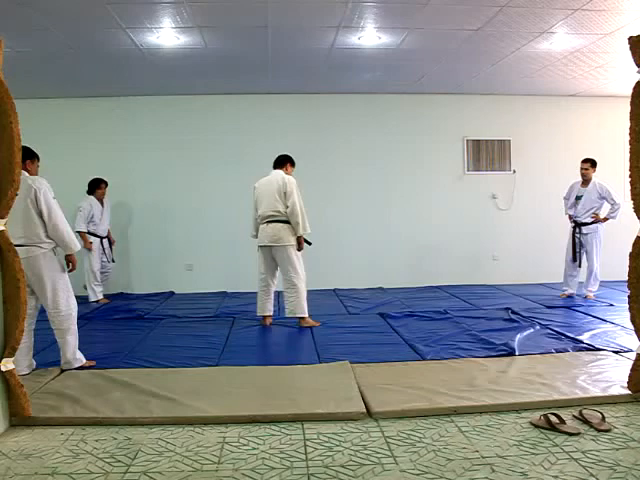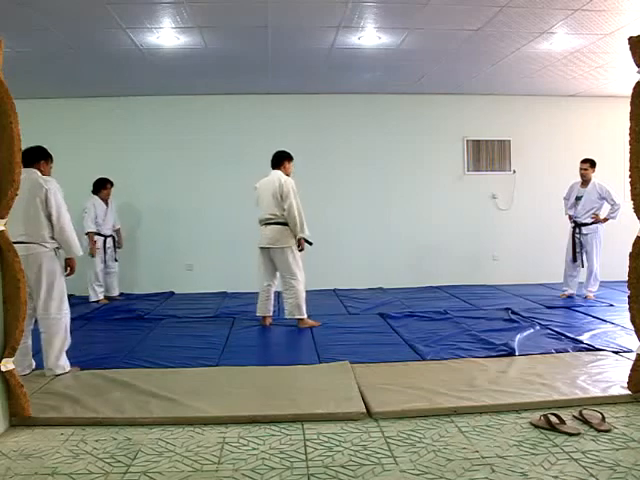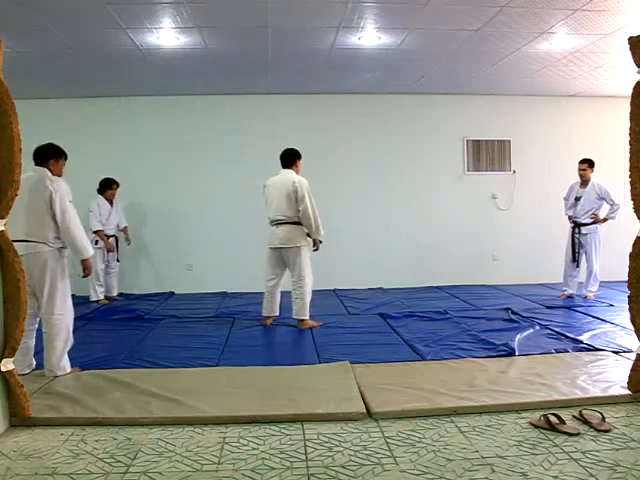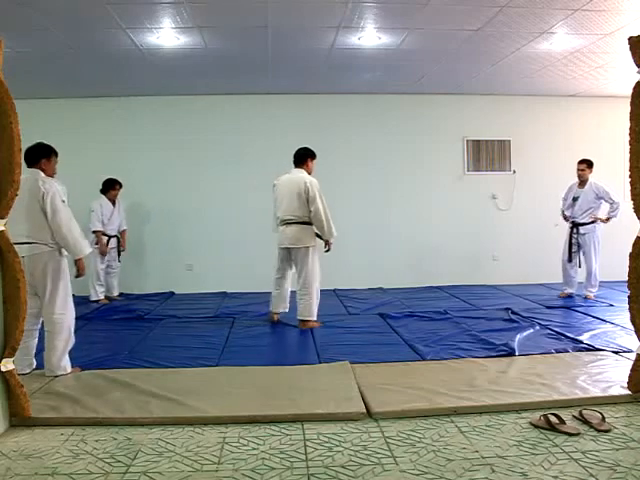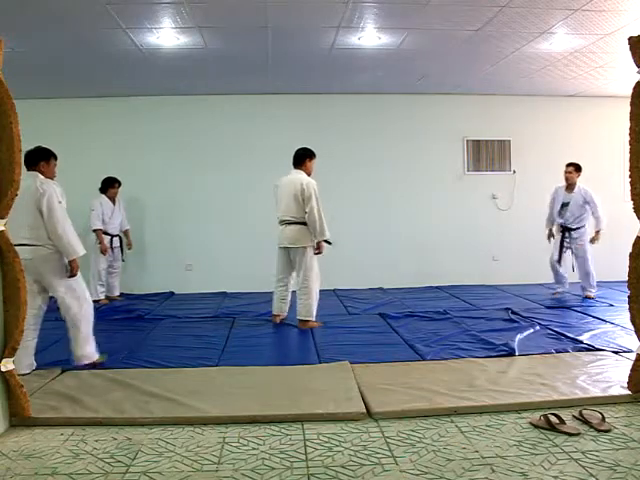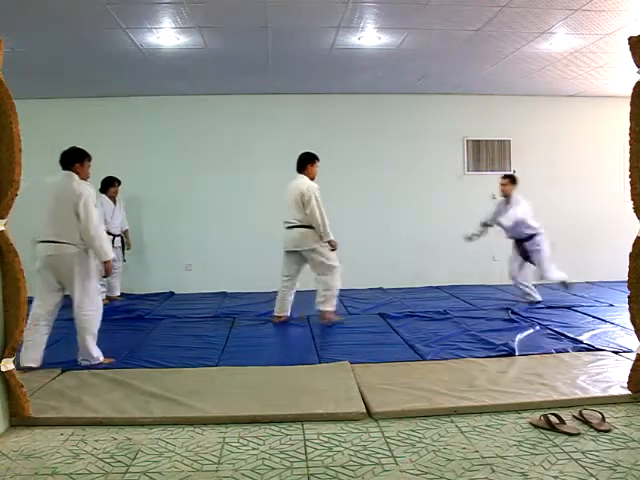
dt=0.4s
person 1, frame 1
right shoulder: (36, 184)
left elbow: (5, 223)
right elbow: (55, 220)
right wrist: (70, 250)
right hip: (39, 255)
right knee: (62, 307)
left ankle: (20, 364)
right ankle: (72, 359)
person 1, frame 2
right shoulder: (47, 184)
left elbow: (4, 221)
right elbow: (61, 222)
right wrist: (71, 254)
right hip: (40, 254)
right knee: (53, 312)
left ankle: (20, 364)
right ankle: (56, 364)
person 1, frame 3
left shoulder: (18, 184)
right shoulder: (55, 185)
left elbow: (10, 220)
right elbow: (69, 223)
left wrist: (17, 246)
right wrist: (84, 256)
left hip: (18, 253)
right hip: (45, 254)
left knee: (24, 312)
right knee: (57, 312)
left ankle: (21, 364)
right ankle: (57, 366)
person 1, frame 4
right shoulder: (48, 186)
left elbow: (10, 224)
right elbow: (63, 224)
left wrist: (14, 251)
right wrist: (79, 255)
left hip: (19, 255)
right hip: (45, 254)
left knee: (27, 313)
right knee: (58, 313)
left ankle: (21, 363)
right ankle: (57, 365)
person 1, frame 5
left shoulder: (15, 190)
right shoulder: (48, 188)
left elbow: (10, 227)
right elbow: (59, 226)
right wrist: (73, 256)
left hip: (22, 256)
right hip: (47, 255)
left knee: (28, 312)
right knee: (78, 303)
left ankle: (22, 364)
right ankle: (86, 355)
person 1, frame 6
left shoulder: (50, 187)
right shoulder: (82, 189)
left elbow: (42, 222)
right elbow: (92, 227)
left wrist: (40, 251)
right wrist: (106, 257)
left hip: (47, 252)
right hip: (74, 254)
left knee: (42, 307)
right knee: (88, 305)
left ankle: (29, 359)
right ankle: (90, 356)
person 2, frame 1
left shoulder: (259, 184)
right shoulder: (287, 180)
left elbow: (256, 212)
right elbow: (295, 209)
left wrist: (258, 234)
right wrist: (300, 234)
left hip: (264, 233)
right hip: (282, 232)
left knee: (266, 277)
right knee: (294, 276)
left ankle: (266, 316)
right ankle: (302, 317)
person 2, frame 2
left shoulder: (261, 184)
right shoulder: (286, 181)
right elbow: (293, 211)
right wrist: (300, 235)
left hip: (265, 234)
right hip: (282, 234)
left knee: (267, 278)
right knee: (293, 278)
left ankle: (265, 316)
right ankle: (301, 318)
person 2, frame 3
left shoulder: (269, 183)
right shoulder: (299, 182)
right elbow: (308, 211)
right wrist: (316, 235)
left hip: (275, 234)
right hip: (294, 234)
left knee: (273, 277)
right knee: (301, 278)
left ankle: (268, 316)
right ankle: (302, 319)
person 2, frame 4
left shoulder: (279, 181)
right shoulder: (309, 182)
right elbow: (319, 212)
right wrist: (327, 236)
left hip: (283, 233)
right hip: (302, 234)
left knee: (281, 275)
right knee: (308, 278)
left ankle: (276, 312)
right ankle: (305, 319)
person 2, frame 5
left shoulder: (281, 182)
right shoulder: (308, 183)
right elbow: (314, 213)
right wrist: (319, 238)
left hip: (284, 233)
right hip: (301, 234)
left knee: (283, 276)
right knee: (308, 278)
left ankle: (278, 313)
right ankle: (305, 318)
person 2, frame 6
left shoulder: (291, 186)
right shoulder: (309, 187)
right elbow: (317, 216)
right wrist: (329, 238)
left hip: (291, 235)
right hip: (308, 236)
left knee: (289, 277)
right knee: (330, 269)
left ankle: (280, 314)
right ankle: (325, 310)
person 3, frame 1
left shoulder: (600, 187)
right shoulder: (574, 186)
left elbow: (616, 204)
right elbow: (566, 199)
left wrist: (605, 218)
right wrist: (569, 213)
left hip: (592, 229)
right hip: (576, 229)
left knee: (593, 262)
right knee: (571, 260)
left ankle: (590, 291)
right ankle: (569, 290)
person 3, frame 2
left shoulder: (600, 188)
right shoulder: (574, 187)
left elbow: (616, 204)
right elbow: (566, 200)
left wrist: (605, 219)
right wrist: (569, 214)
left hip: (592, 230)
right hip: (576, 229)
left knee: (592, 262)
right knee: (571, 260)
left ankle: (590, 291)
right ankle: (569, 290)
person 3, frame 3
left shoulder: (599, 188)
right shoulder: (573, 187)
left elbow: (615, 204)
right elbow: (567, 200)
left wrist: (604, 219)
right wrist: (569, 214)
left hip: (591, 230)
right hip: (575, 229)
left knee: (592, 262)
right knee: (571, 260)
left ankle: (590, 291)
right ankle: (569, 290)
person 3, frame 4
left shoulder: (597, 188)
right shoulder: (572, 187)
left elbow: (614, 202)
right elbow: (565, 201)
left wrist: (608, 218)
right wrist: (564, 213)
left hip: (589, 229)
right hip: (574, 229)
left knee: (591, 262)
right knee: (568, 260)
left ankle: (590, 291)
right ankle: (569, 289)
person 3, frame 5
left shoulder: (585, 193)
right shoulder: (558, 192)
left elbow: (596, 212)
right elbow: (551, 211)
left wrist: (598, 232)
right wrist: (549, 228)
left hip: (578, 232)
right hip: (562, 232)
left knee: (584, 263)
right knee: (555, 260)
left ankle: (589, 290)
right ankle: (561, 286)
person 3, frame 6
left shoulder: (519, 203)
right shoulder: (501, 205)
left elbow: (511, 217)
right elbow: (492, 219)
left wrist: (493, 223)
right wrist: (476, 234)
left hip: (535, 241)
right hip: (519, 243)
left knee: (546, 273)
right knee: (515, 273)
left ankle: (561, 278)
right ankle: (533, 297)
person 4, frame 1
left shoulder: (105, 203)
right shoulder: (87, 204)
right elbow: (80, 225)
left wrist: (110, 237)
right wrist: (86, 242)
left hip: (104, 241)
right hip: (93, 241)
left knee: (106, 268)
right knee: (94, 269)
left ankle: (93, 288)
right ankle: (96, 296)
person 4, frame 2
left shoulder: (110, 203)
right shoulder: (91, 204)
left elbow: (115, 222)
right elbow: (89, 227)
left wrist: (119, 238)
right wrist: (93, 245)
left hip: (110, 240)
right hip: (98, 241)
left knee: (112, 268)
right knee: (97, 269)
left ankle: (112, 293)
right ankle: (97, 296)
person 4, frame 3
left shoulder: (116, 203)
right shoulder: (96, 204)
left elbow: (122, 222)
right elbow: (96, 227)
left wrist: (127, 235)
right wrist: (106, 242)
left hip: (113, 240)
right hip: (100, 241)
left knee: (113, 268)
right knee: (99, 269)
left ankle: (112, 293)
right ankle: (98, 296)
person 4, frame 4
left shoulder: (118, 204)
right shoulder: (98, 204)
left elbow: (122, 225)
right elbow: (96, 227)
left wrist: (123, 240)
right wrist: (101, 244)
left hip: (114, 241)
right hip: (102, 241)
left knee: (114, 268)
right knee: (99, 268)
left ankle: (112, 293)
right ankle: (98, 296)
person 4, frame 5
left shoulder: (118, 203)
right shoulder: (98, 203)
left elbow: (124, 223)
right elbow: (96, 225)
left wrist: (128, 239)
right wrist: (102, 242)
left hip: (116, 240)
right hip: (104, 240)
left knee: (115, 268)
right knee: (101, 268)
left ankle: (112, 293)
right ankle: (99, 296)
person 4, frame 6
left shoulder: (119, 202)
right shoulder: (100, 202)
left elbow: (124, 222)
left wrist: (127, 238)
left hip: (118, 240)
left knee: (117, 268)
left ankle: (113, 293)
right ankle: (101, 295)
